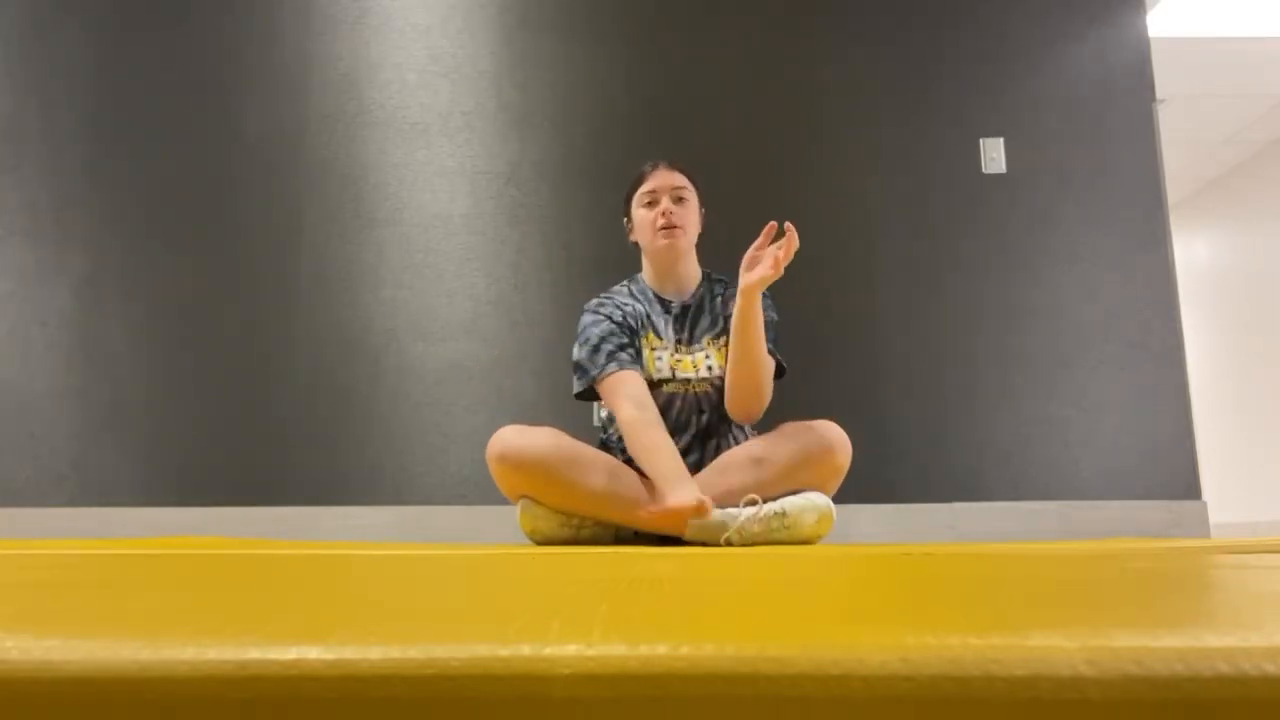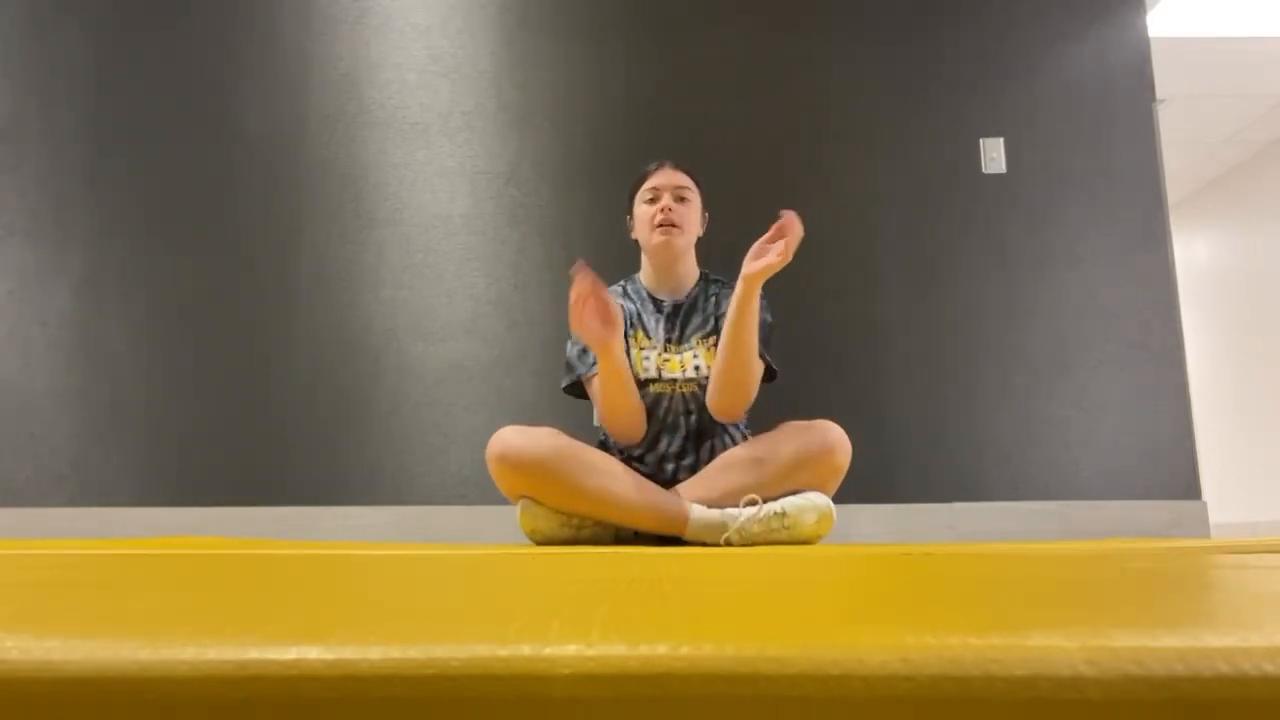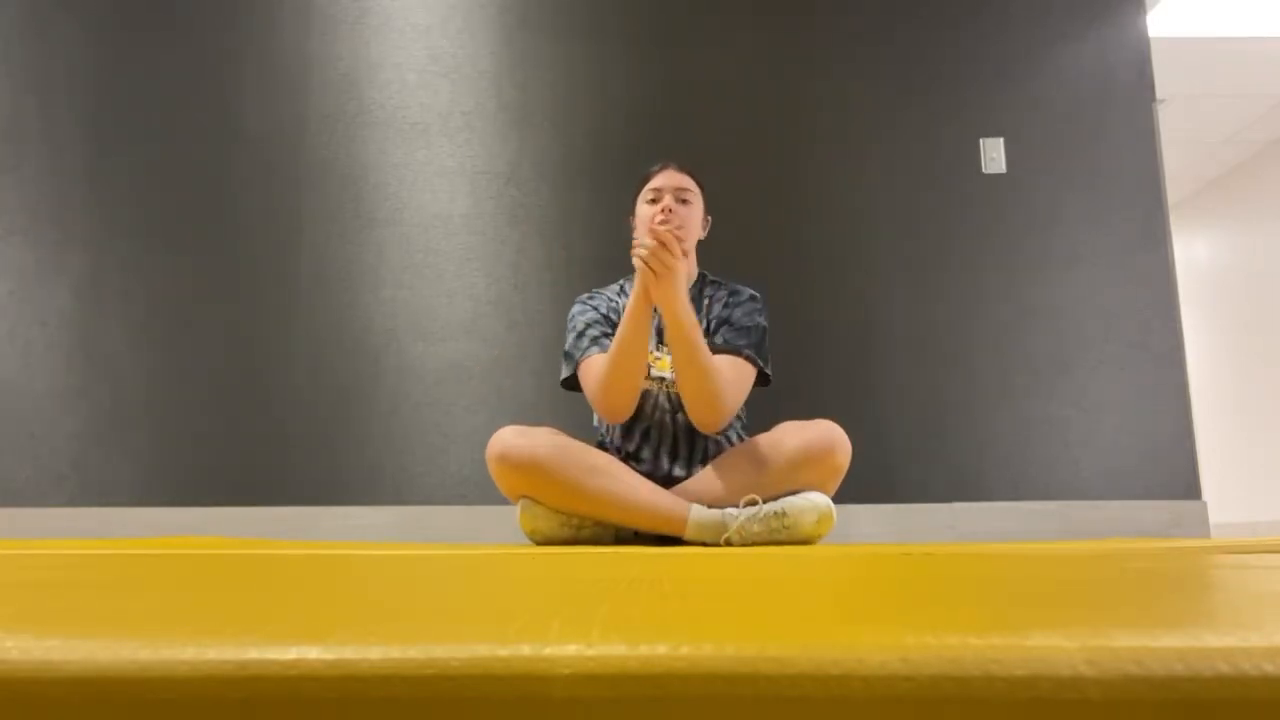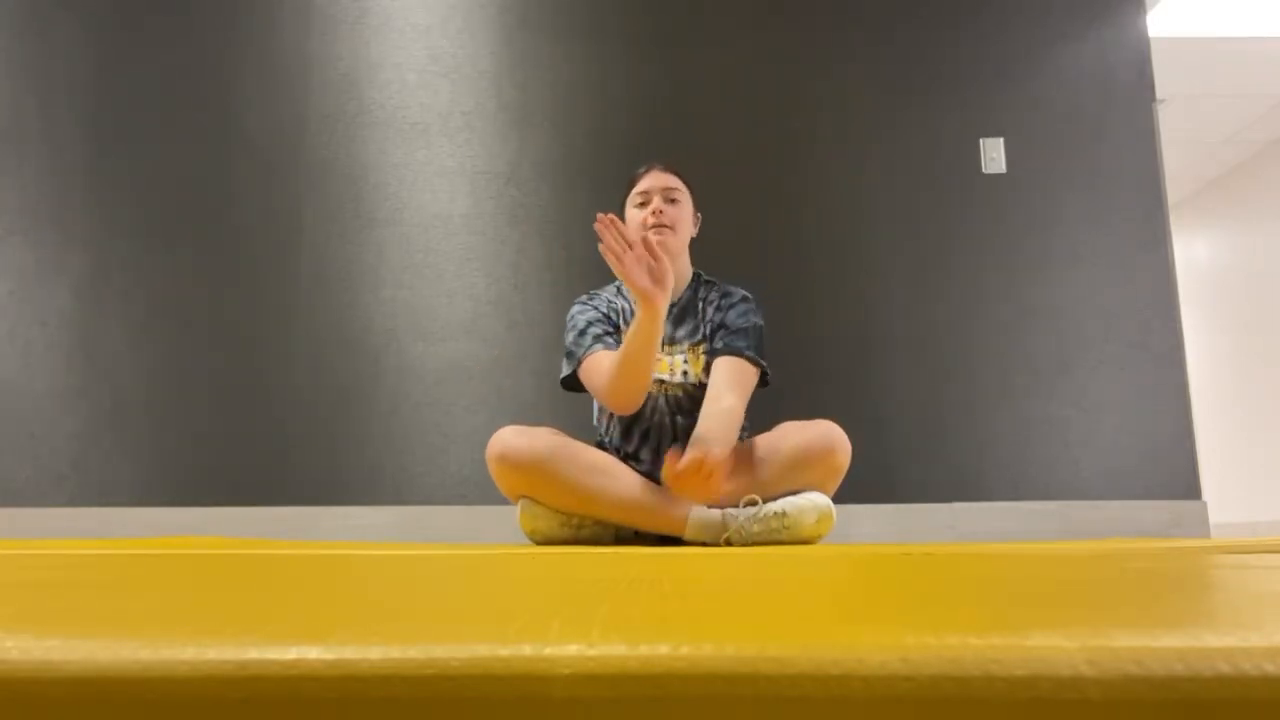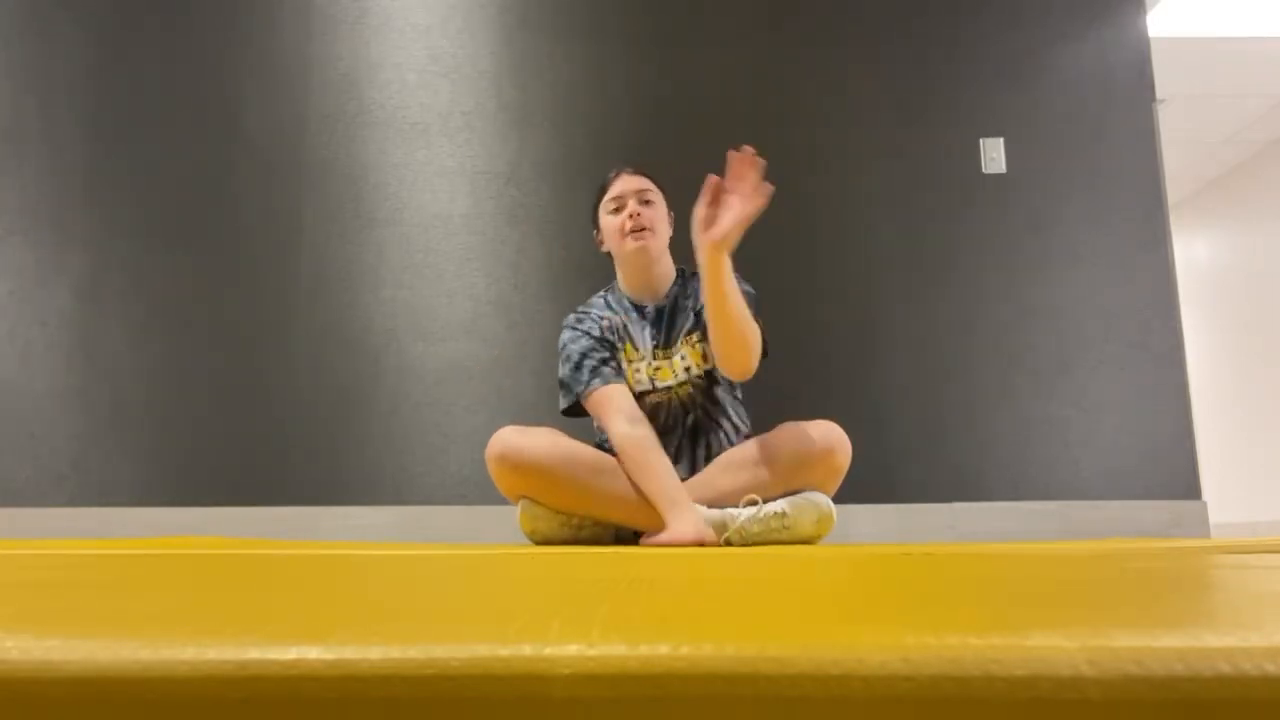
dt=0.3s
person 1, frame 1
left shoulder: (737, 303)
right shoulder: (606, 314)
left elbow: (746, 409)
right elbow: (635, 411)
left wrist: (749, 292)
right wrist: (679, 488)
right hip: (635, 483)
left knee: (828, 443)
right knee: (509, 446)
left ankle: (609, 521)
right ankle: (725, 523)
person 1, frame 2
left shoulder: (735, 302)
right shoulder: (600, 311)
left elbow: (728, 408)
right elbow: (627, 429)
left wrist: (750, 283)
right wrist: (609, 349)
right hip: (629, 489)
left knee: (827, 443)
right knee: (509, 448)
left ankle: (612, 521)
right ankle: (721, 524)
person 1, frame 3
left shoulder: (737, 306)
right shoulder: (596, 309)
left elbow: (713, 415)
right elbow: (612, 407)
left wrist: (674, 303)
right wrist: (644, 291)
right hip: (624, 486)
left knee: (827, 442)
right knee: (508, 447)
left ankle: (610, 522)
right ankle: (720, 523)
person 1, frame 4
left shoulder: (733, 307)
right shoulder: (593, 311)
left elbow: (726, 402)
right elbow: (620, 398)
left wrist: (706, 460)
right wrist: (651, 305)
left knee: (827, 442)
right knee: (509, 447)
left ankle: (615, 522)
right ankle: (737, 520)
person 1, frame 5
left shoulder: (721, 292)
right shoulder: (584, 328)
left elbow: (740, 366)
right elbow: (624, 424)
left wrist: (714, 252)
right wrist: (677, 511)
right hip: (631, 489)
left knee: (829, 442)
right knee: (508, 447)
left ankle: (604, 520)
right ankle: (727, 521)
